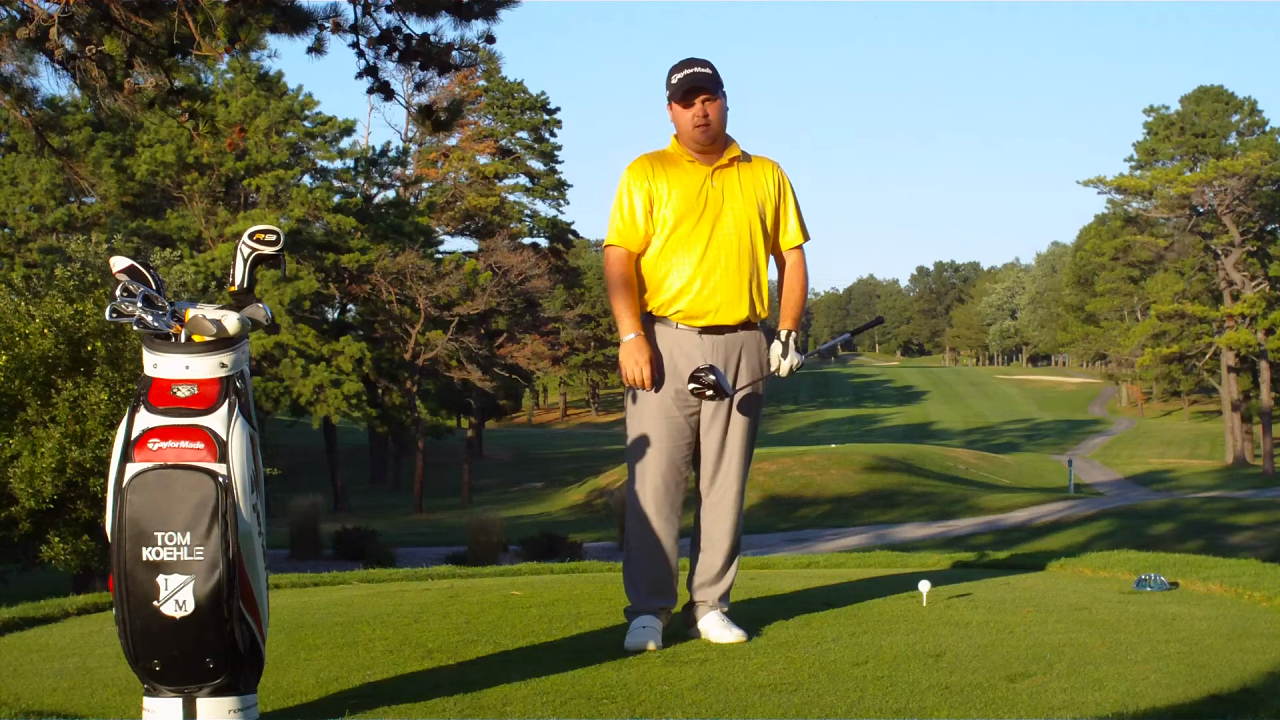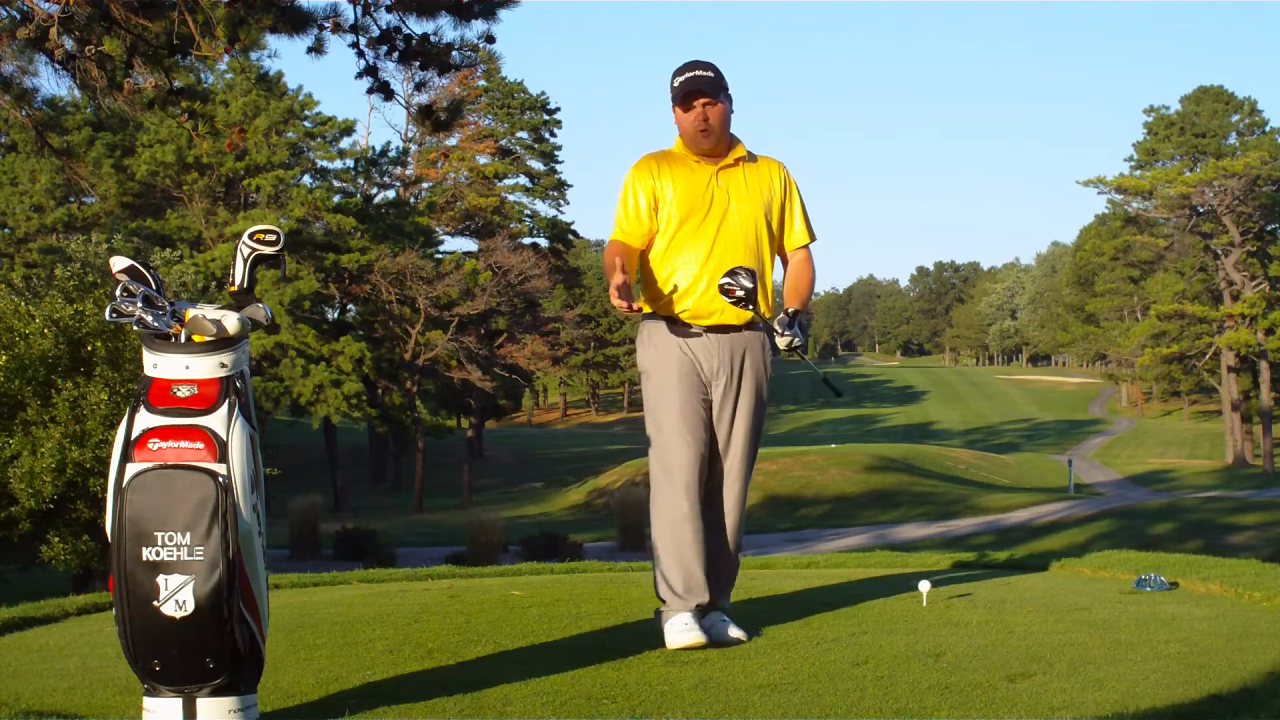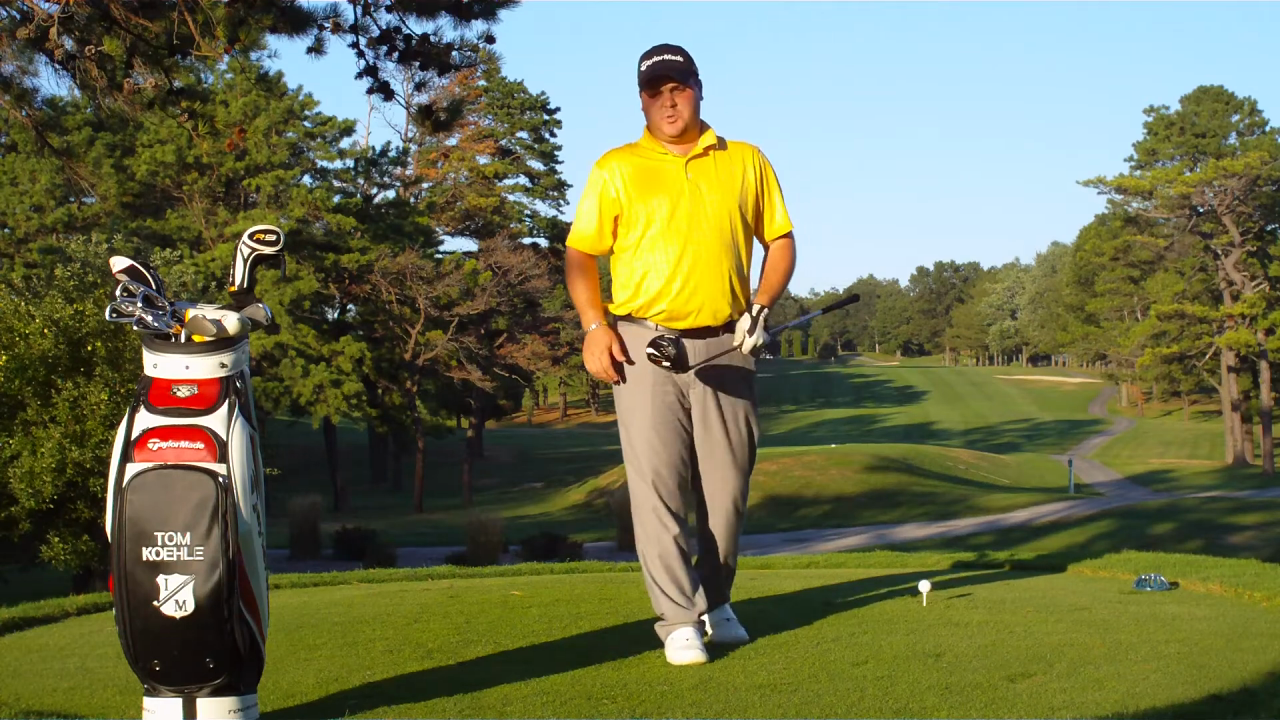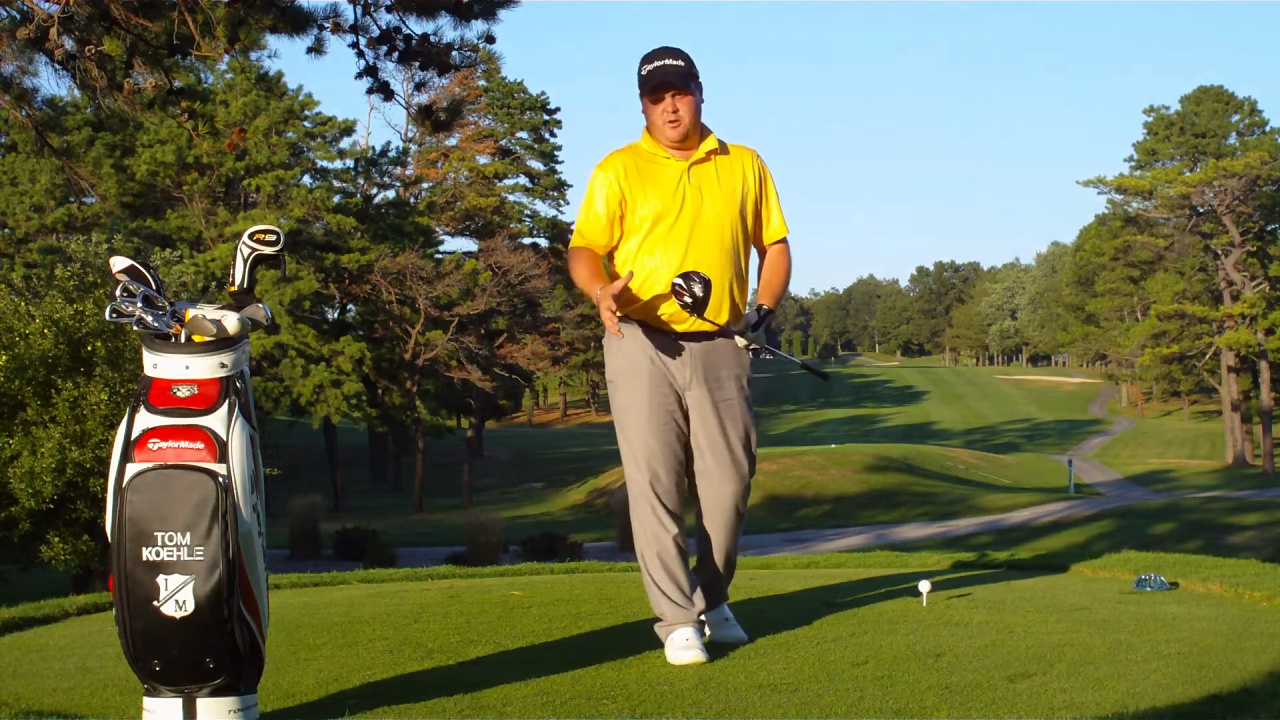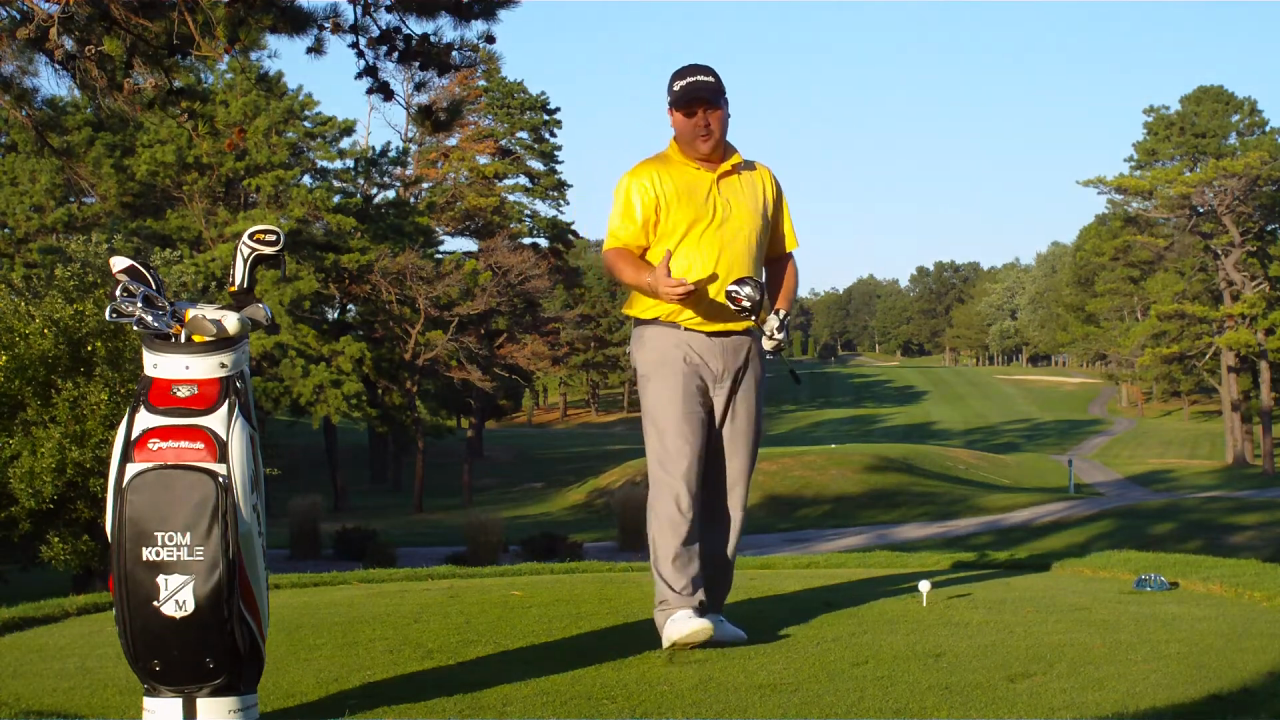
dt=1s
person 1, frame 1
left shoulder: (766, 176)
right shoulder: (645, 173)
left elbow: (791, 258)
right elbow: (619, 257)
left wrist: (787, 333)
right wrist: (631, 335)
left hip: (741, 346)
right hip: (664, 342)
left knee: (725, 481)
right knee: (655, 476)
left ankle: (710, 604)
right ankle: (649, 609)
person 1, frame 2
left shoulder: (772, 175)
right shoulder: (651, 172)
left elbow: (799, 255)
right elbow: (622, 244)
left wrist: (792, 313)
right wrist: (620, 279)
left hip: (744, 343)
right hip: (672, 338)
left knee: (731, 478)
right knee: (679, 469)
left ankle: (714, 603)
right ankle: (680, 608)
person 1, frame 3
left shoulder: (747, 162)
right shoulder: (614, 169)
left elbow: (780, 240)
right elbow: (581, 252)
left wrist: (761, 308)
right wrist: (594, 324)
left hip: (724, 346)
right hip: (643, 344)
left knee: (726, 485)
right knee: (657, 485)
left ankle: (715, 602)
right ankle: (679, 621)
person 1, frame 4
left shoulder: (746, 166)
right shoulder: (617, 170)
left elbow: (774, 245)
right elbow: (584, 249)
left wrist: (764, 309)
right wrist: (603, 293)
left hip: (722, 347)
right hip: (643, 345)
left knee: (728, 483)
right knee: (655, 485)
left ankle: (712, 601)
right ankle: (677, 620)
person 1, frame 5
left shoulder: (761, 180)
right shoulder: (648, 178)
left elbow: (782, 258)
right elbow: (616, 254)
left wrist: (781, 311)
right wrist: (659, 281)
left hip: (740, 345)
right hip: (669, 339)
left knee: (728, 481)
right knee: (676, 467)
left ankle: (709, 606)
right ankle: (675, 605)
